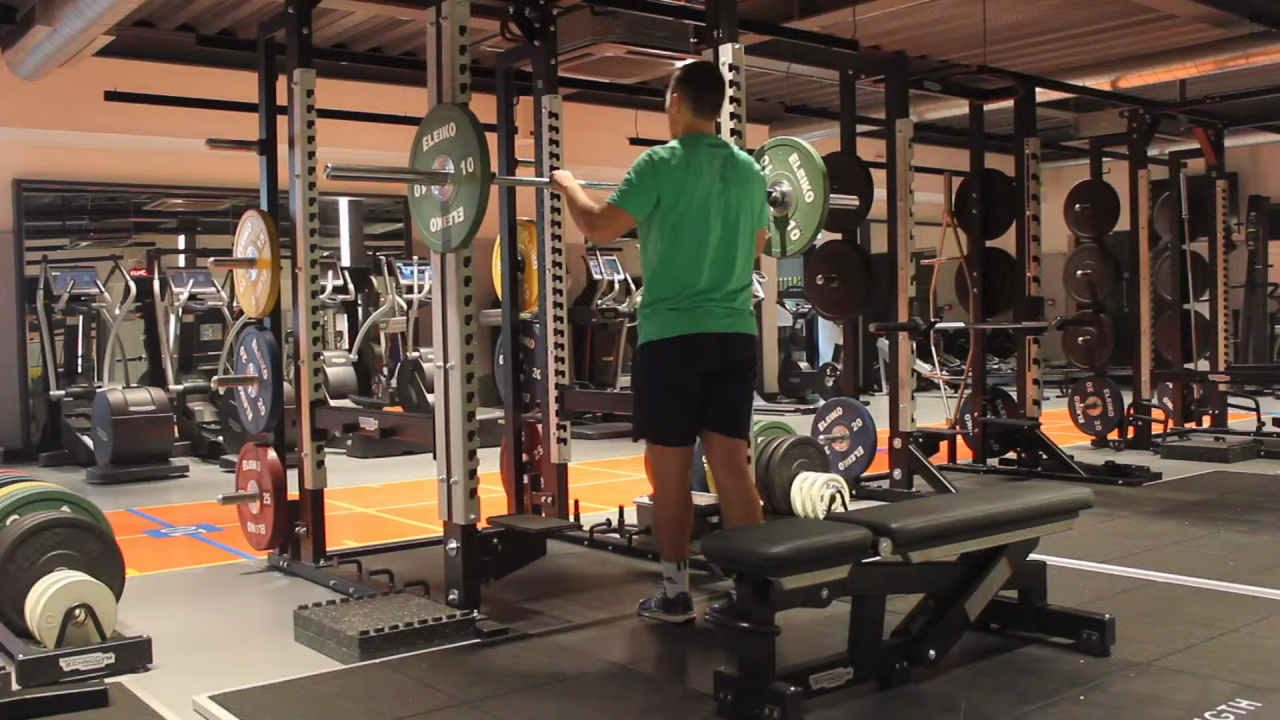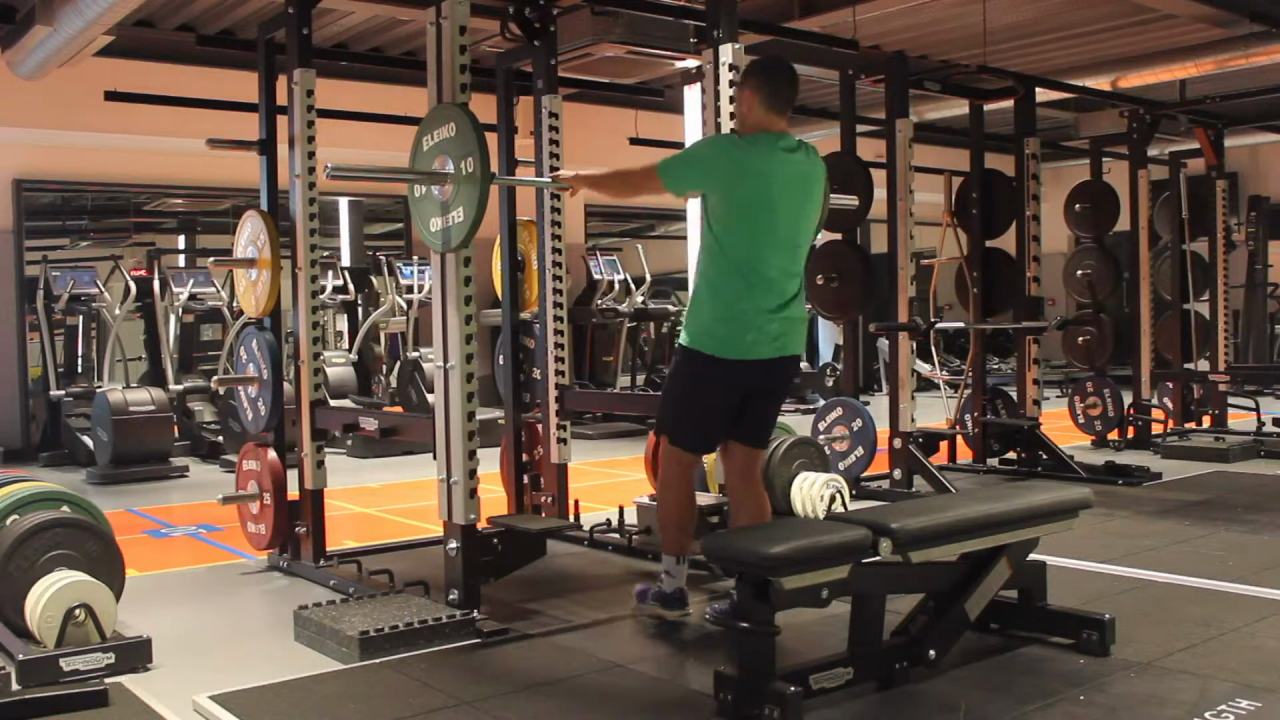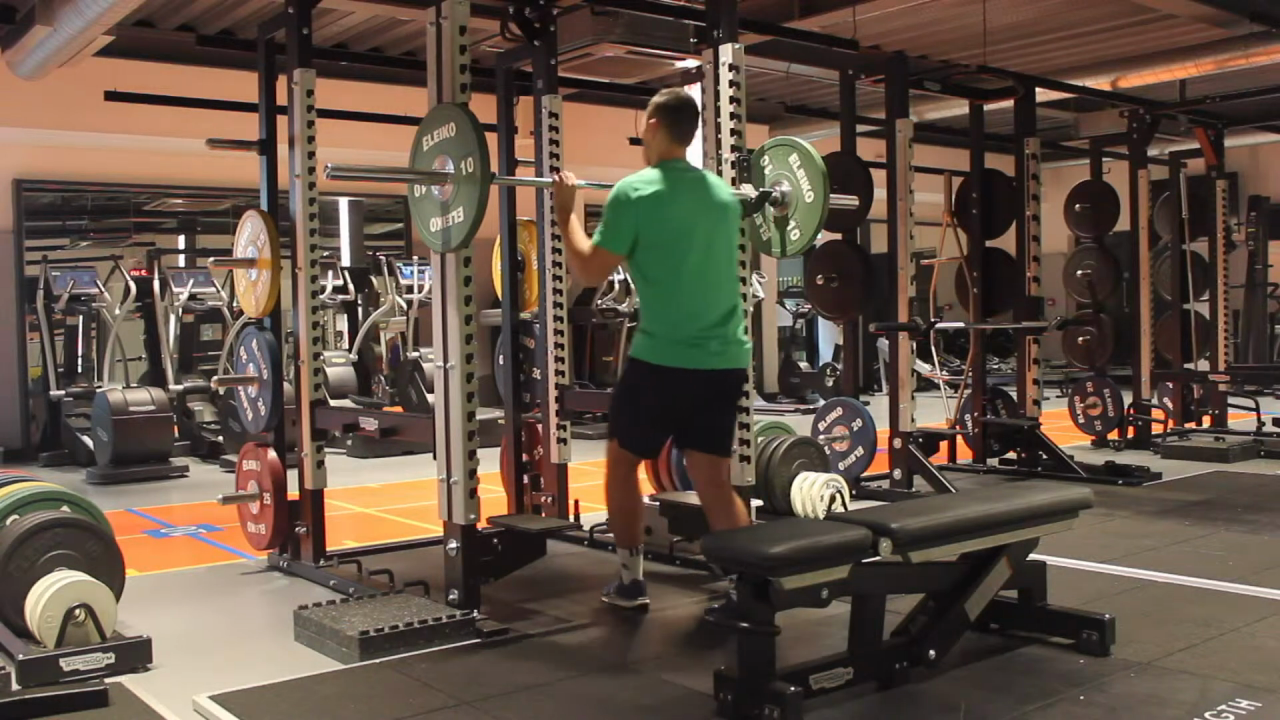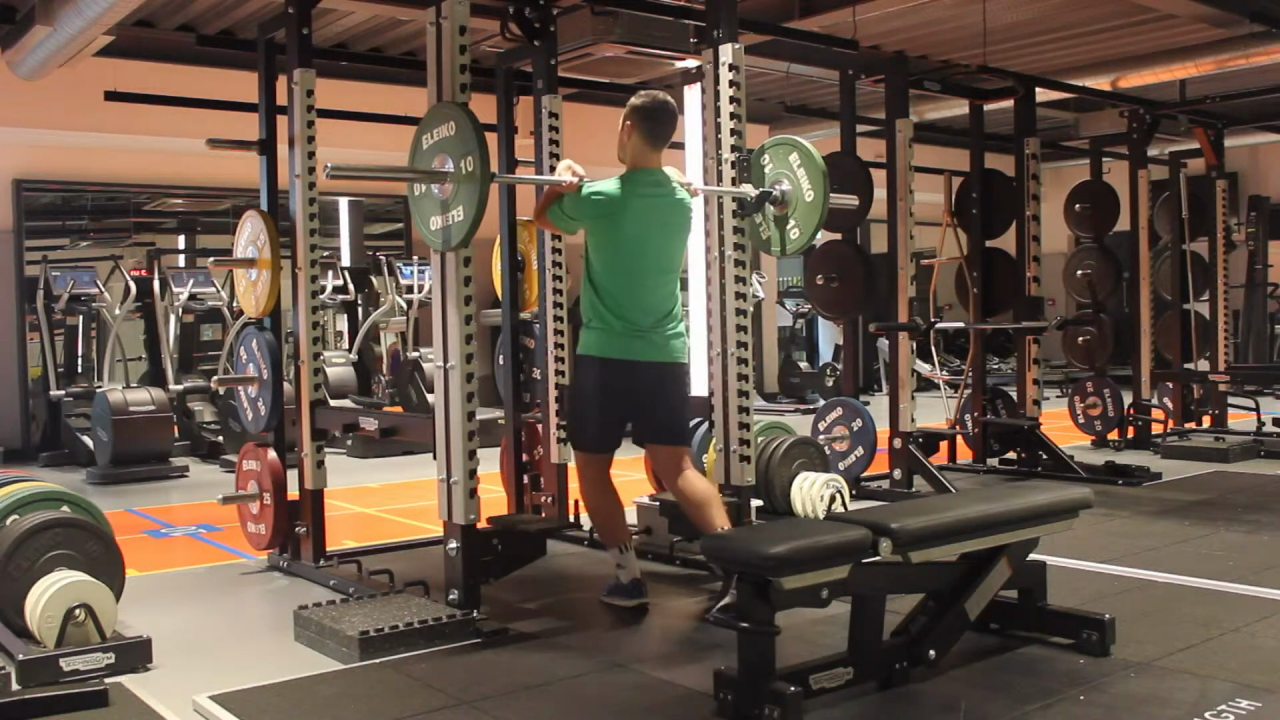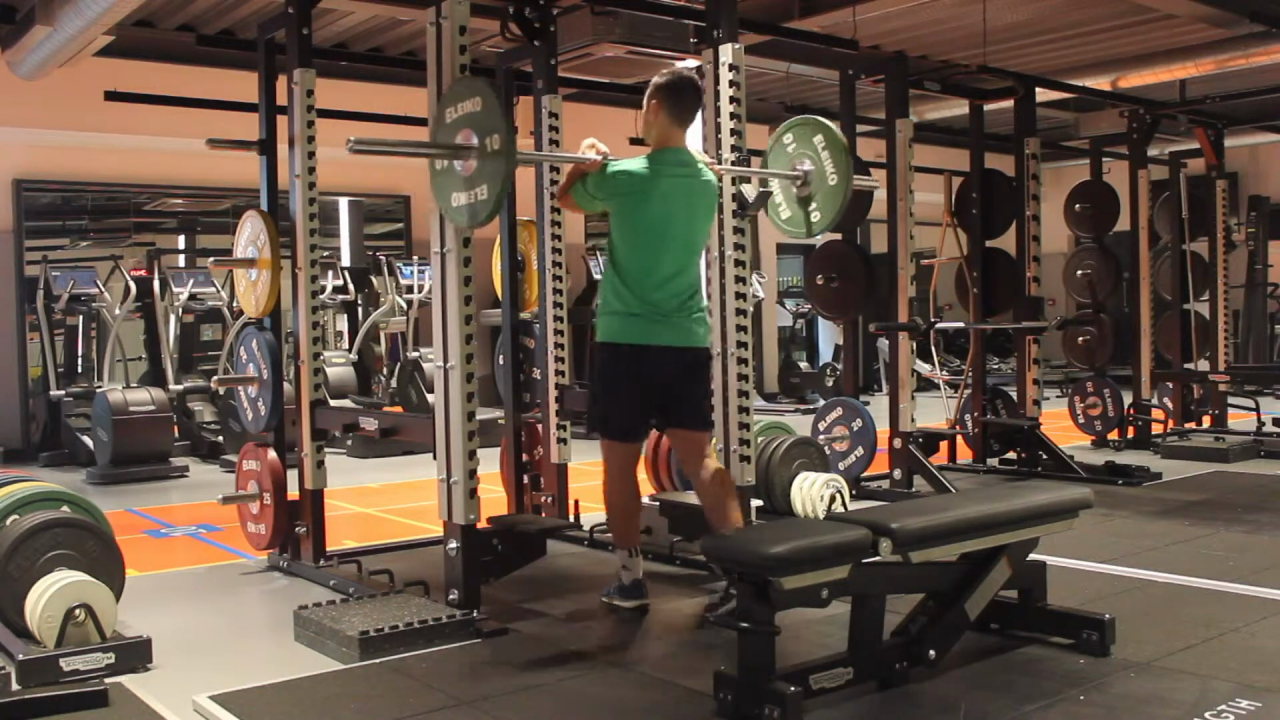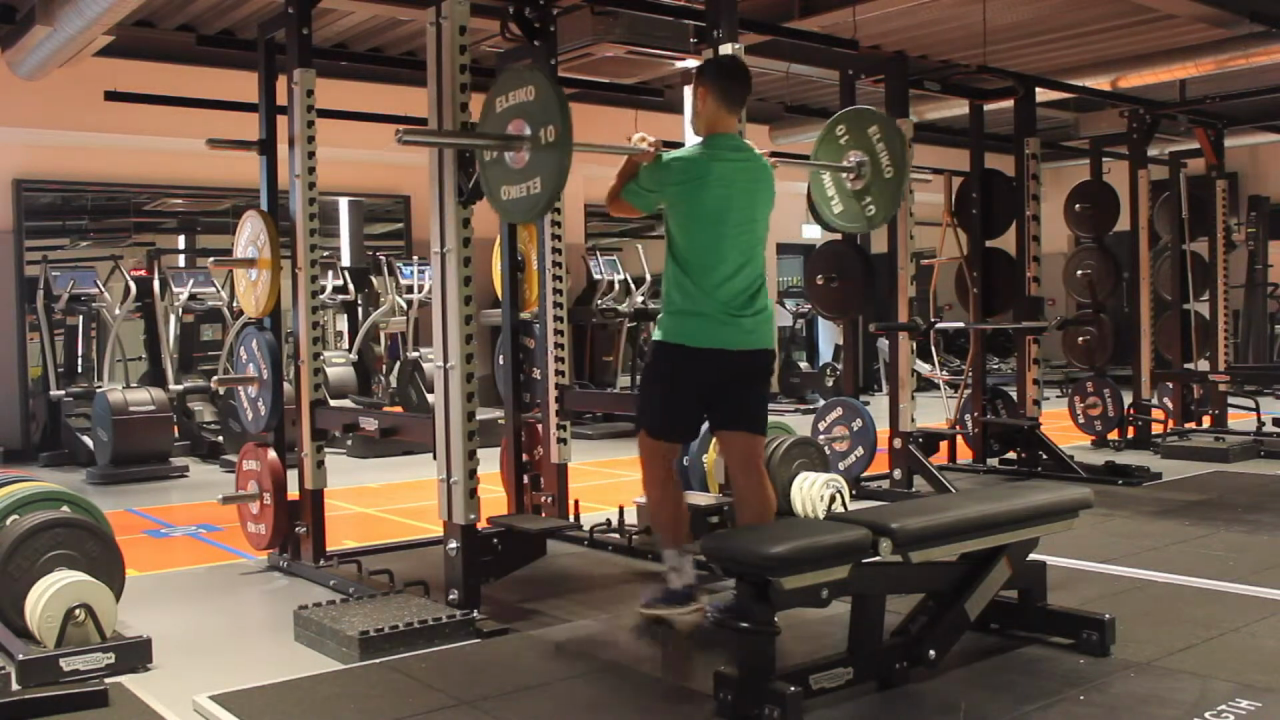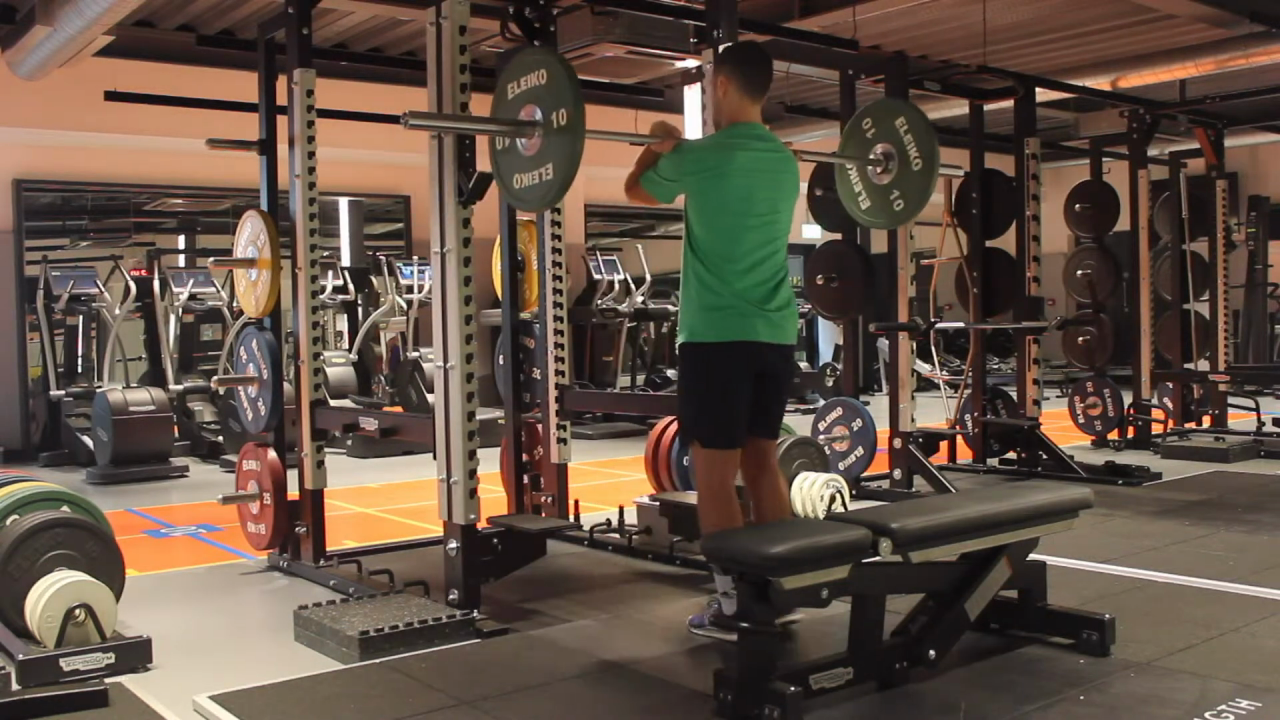
dt=0.5s
person 1, frame 1
left shoulder: (662, 161)
right shoulder: (749, 169)
left elbow: (600, 227)
left wrist: (568, 185)
left hip: (673, 335)
right hip: (736, 334)
left knee: (671, 470)
right knee: (732, 465)
left ankle: (675, 593)
person 1, frame 2
left shoulder: (725, 154)
right shoulder: (814, 166)
left elbow: (635, 181)
left wrist: (579, 178)
left hip: (717, 344)
right hip: (779, 348)
left knee: (676, 463)
right knee: (745, 470)
left ankle: (671, 588)
person 1, frame 3
left shoulder: (636, 191)
right shoulder: (723, 192)
left elbow: (589, 270)
left wrist: (567, 208)
left hip: (662, 358)
right hip: (726, 359)
left knee: (623, 464)
right knee: (713, 479)
left ankle: (630, 579)
person 1, frame 4
left shoulder: (599, 199)
right shoulder: (681, 201)
left elbow: (545, 219)
left wrist: (561, 183)
right wrist: (676, 179)
left hip: (605, 357)
right hip: (667, 355)
left knee: (593, 469)
right knee: (677, 468)
left ankle: (629, 577)
person 1, frame 5
left shoulder: (623, 177)
right shoulder: (707, 182)
left elbow: (567, 199)
left wrist: (585, 162)
right wrist: (697, 161)
left hip: (627, 341)
right hip: (689, 341)
left knee: (621, 463)
right knee: (700, 458)
left ankle: (630, 578)
person 1, frame 6
left shoulder: (679, 166)
right shoulder: (762, 171)
left elbow: (617, 203)
left wrist: (638, 158)
left hip: (688, 339)
right hip: (752, 340)
left knee: (657, 454)
right knee: (748, 464)
left ankle: (680, 577)
person 1, frame 7
left shoulder: (698, 156)
right shoulder: (786, 161)
left elbow: (636, 190)
left wrist: (659, 144)
left hip: (716, 336)
right hip: (775, 335)
left knee: (714, 473)
right knee: (761, 463)
left ankle: (731, 606)
